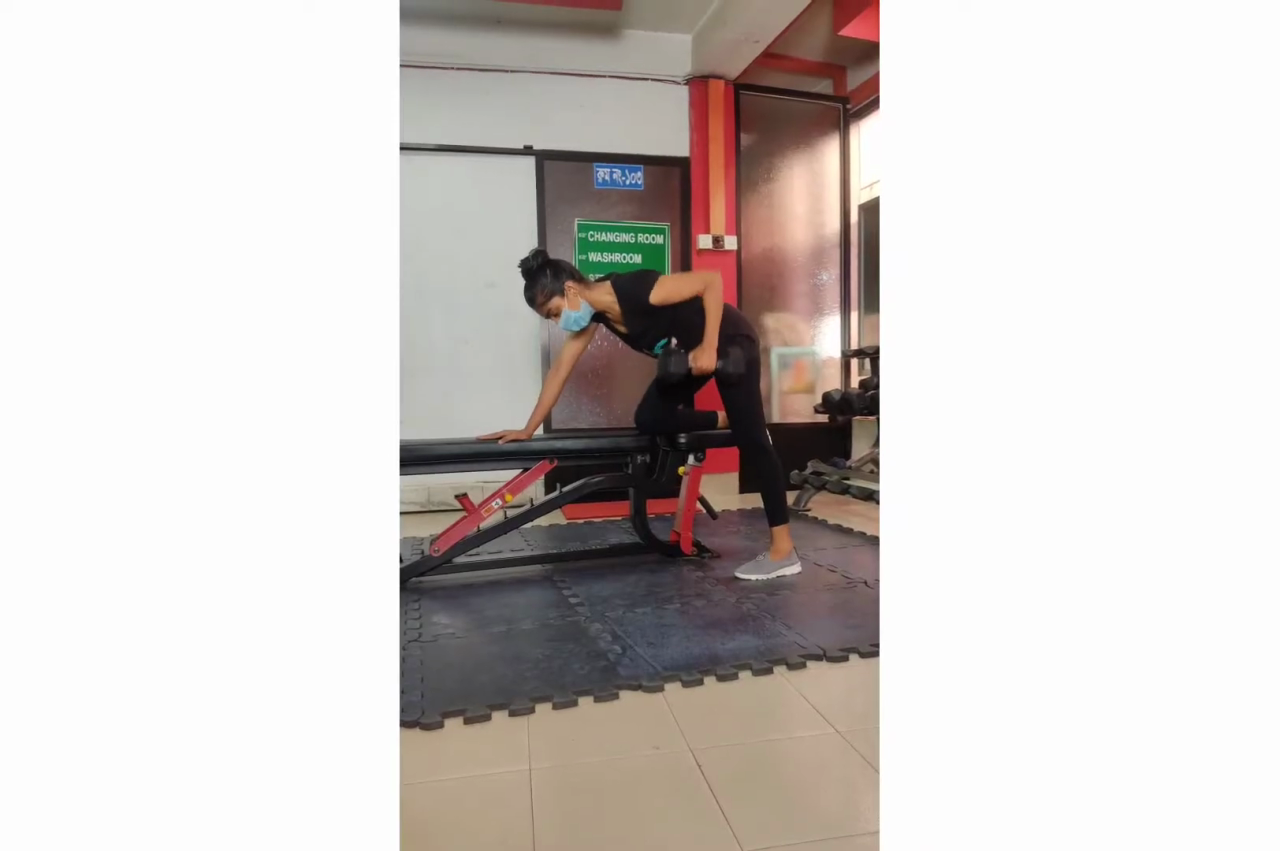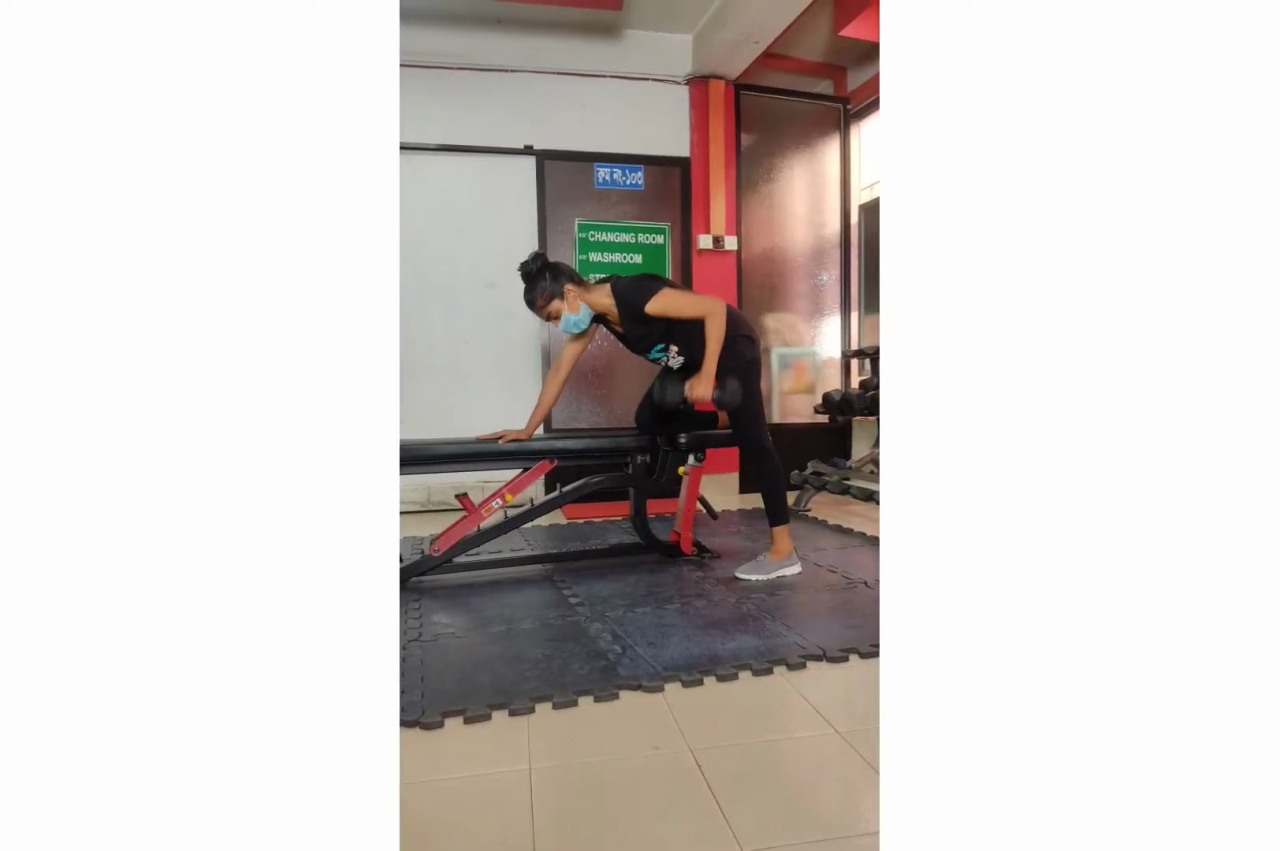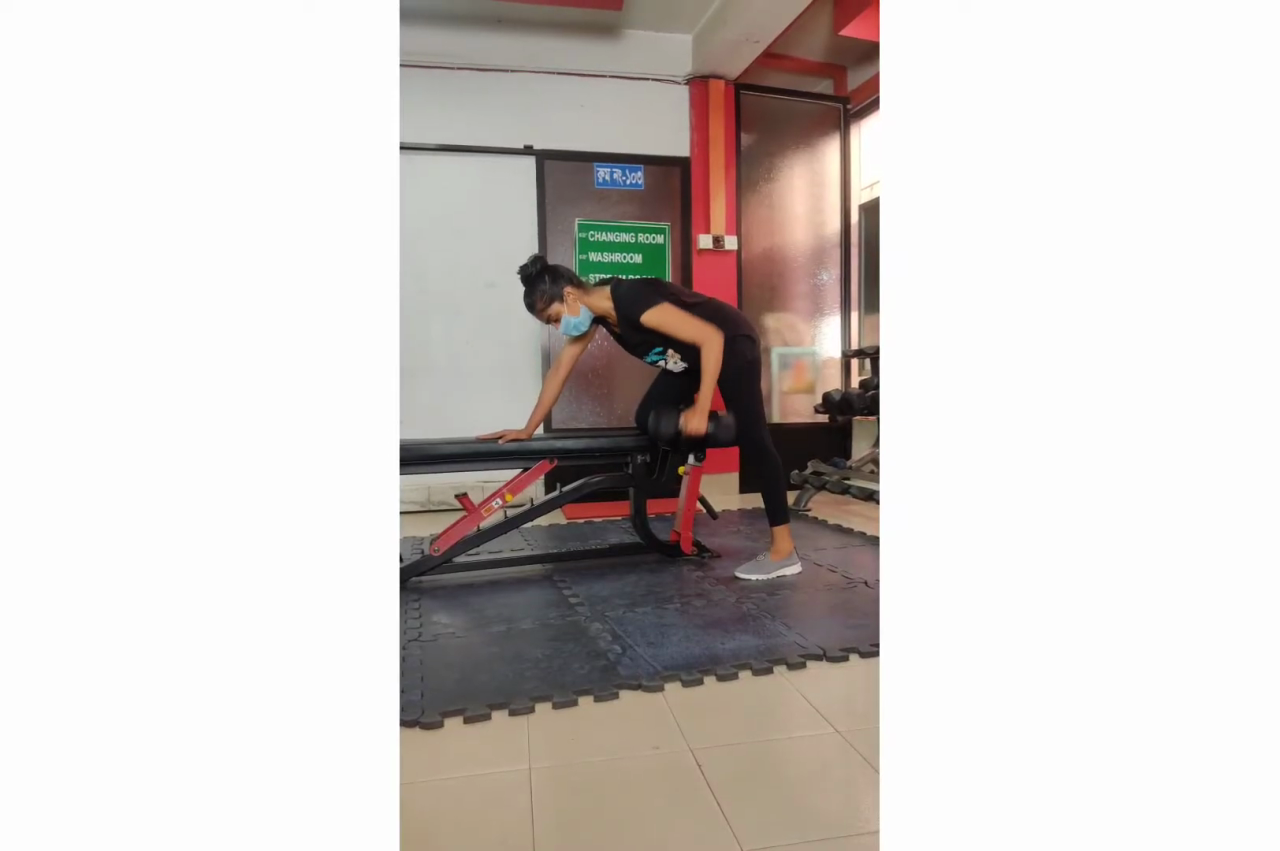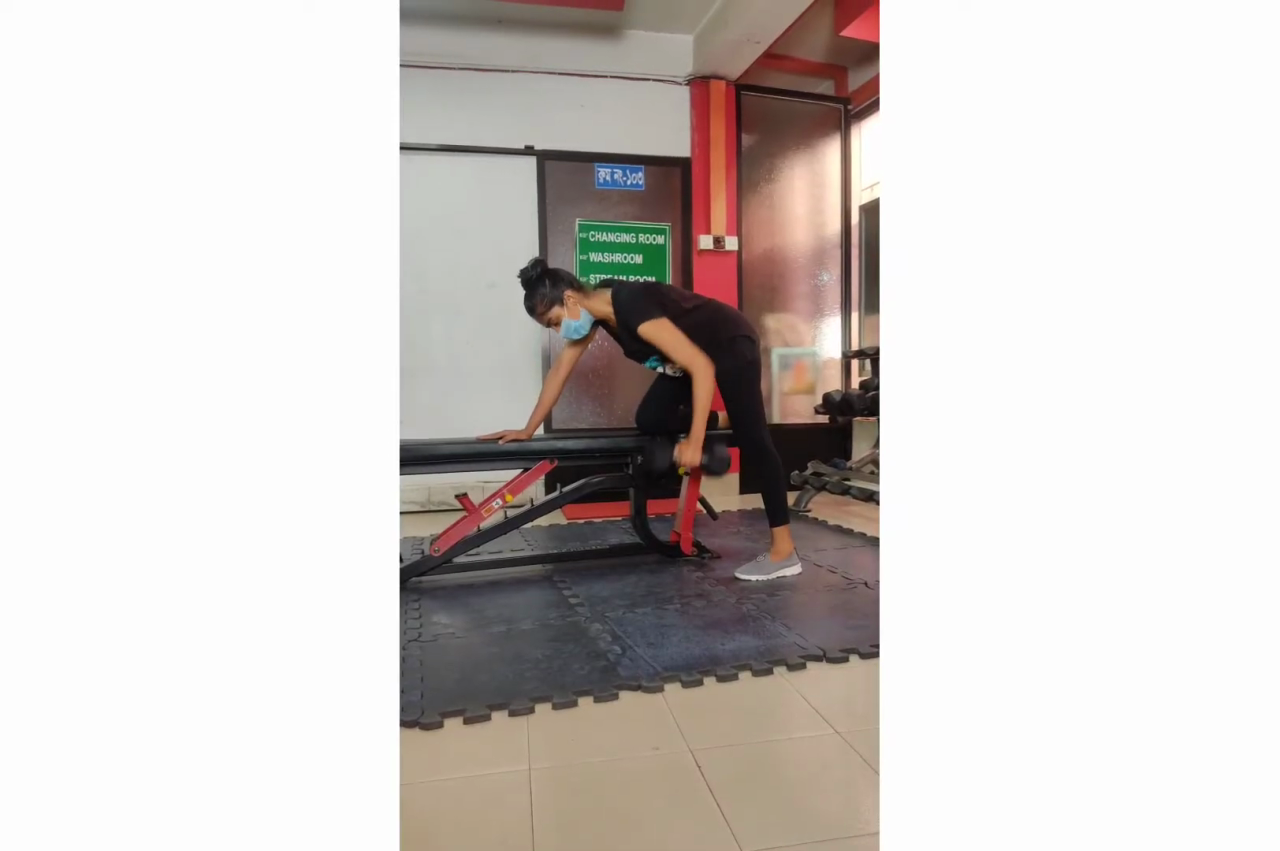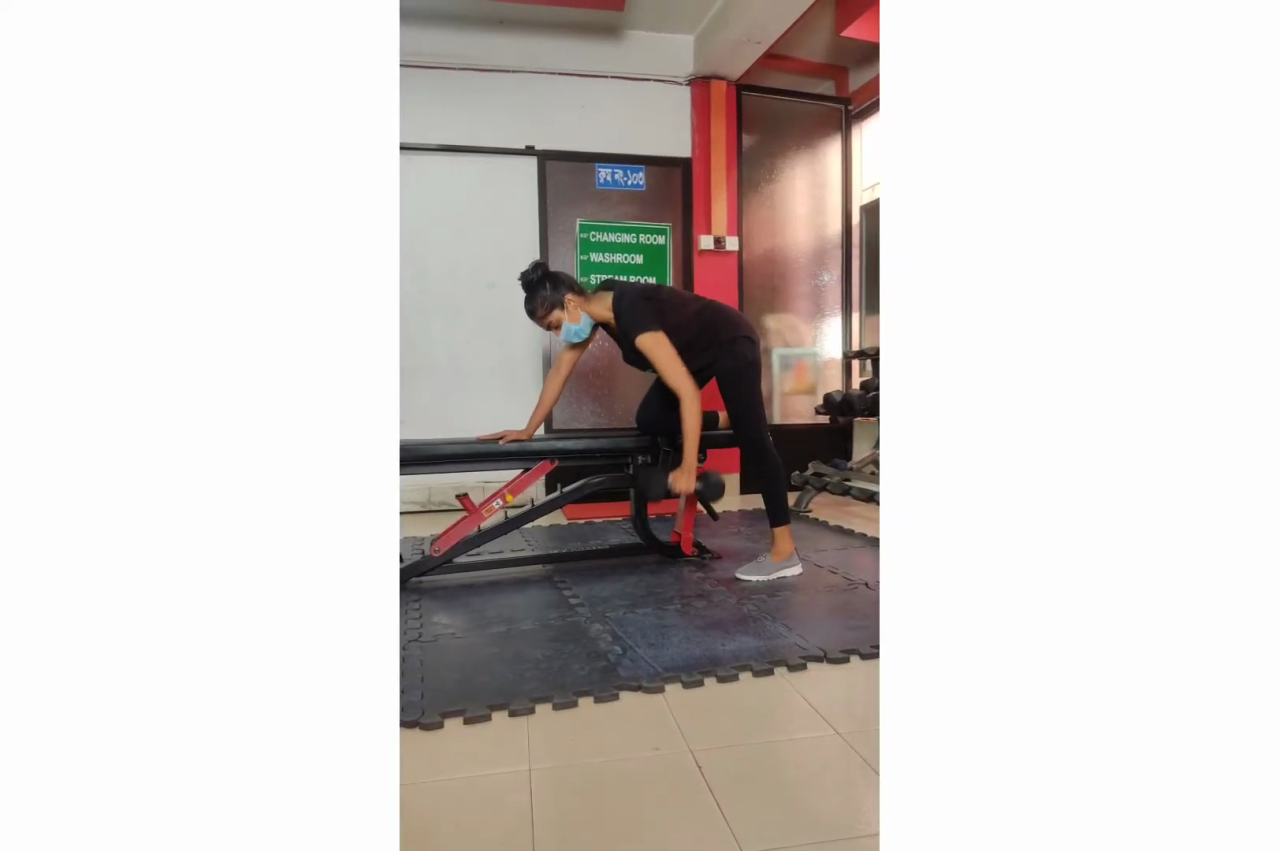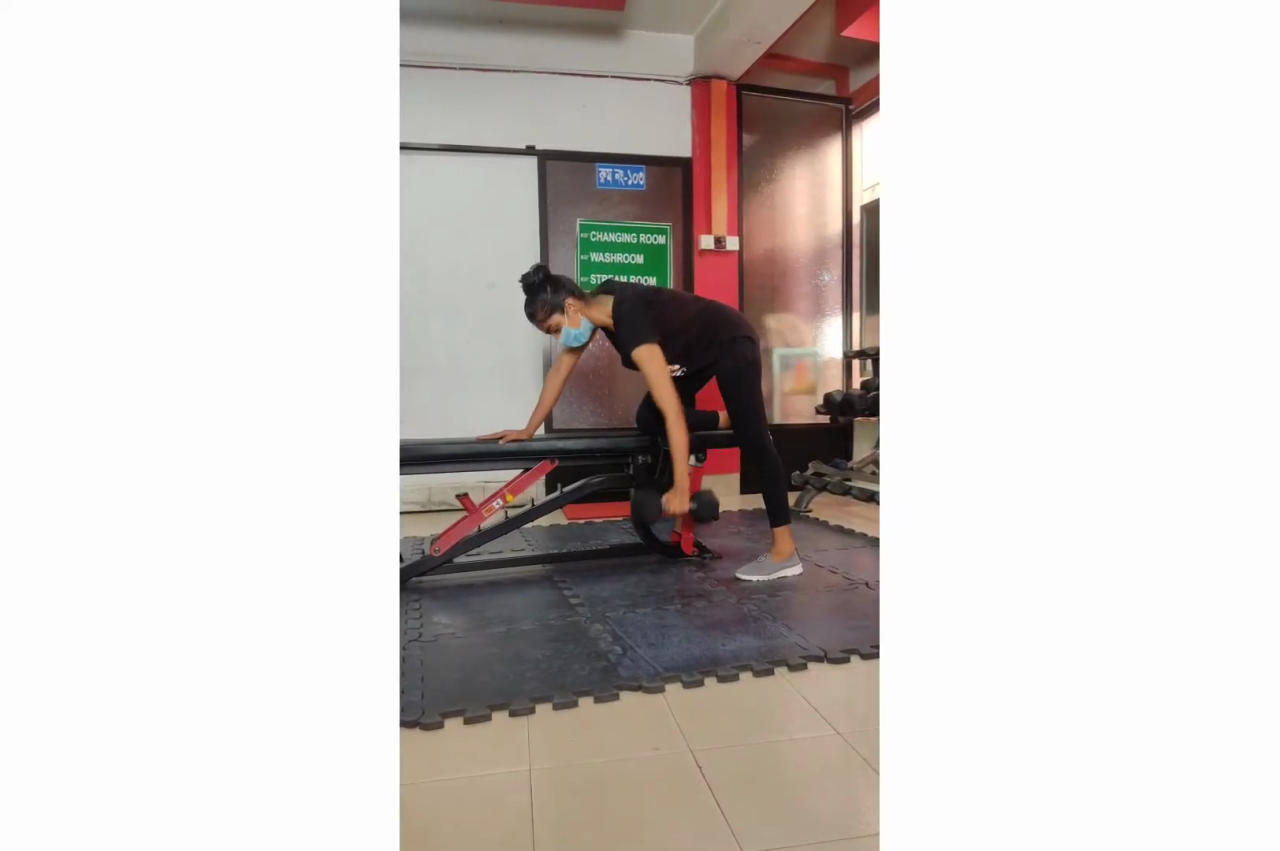
dt=0.1s
person 1, frame 1
left shoulder: (635, 292)
right shoulder: (593, 305)
left elbow: (712, 280)
right elbow: (561, 367)
left wrist: (709, 347)
right wrist: (529, 429)
left hip: (729, 341)
right hip: (688, 351)
left knee: (751, 441)
right knee: (649, 420)
left ankle: (783, 551)
right ankle: (731, 419)
person 1, frame 2
left shoulder: (633, 295)
right shoulder: (594, 305)
left elbow: (716, 307)
right elbow: (562, 366)
left wrist: (706, 377)
right wrist: (529, 429)
left hip: (730, 340)
right hip: (690, 352)
left knee: (752, 441)
right knee: (649, 420)
left ankle: (783, 551)
right ankle: (733, 419)
person 1, frame 3
left shoulder: (633, 301)
right shoulder: (593, 306)
left elbow: (713, 338)
right elbow: (561, 368)
left wrist: (701, 409)
right wrist: (528, 429)
left hip: (730, 342)
right hip: (691, 355)
left knee: (753, 441)
right knee: (648, 420)
left ankle: (784, 551)
right ankle: (735, 420)
person 1, frame 4
left shoulder: (632, 308)
right shoulder: (595, 303)
left elbow: (702, 368)
right elbow: (562, 367)
left wrist: (694, 441)
right wrist: (528, 430)
left hip: (731, 343)
right hip: (694, 350)
left knee: (753, 443)
right knee: (650, 420)
left ankle: (784, 551)
right ankle: (732, 420)
person 1, frame 5
left shoulder: (633, 315)
right shoulder: (596, 305)
left elbow: (687, 391)
right elbow: (561, 368)
left wrist: (688, 468)
right wrist: (528, 430)
left hip: (731, 343)
right hip: (695, 351)
left knee: (753, 443)
right knee: (650, 421)
left ankle: (784, 551)
right ankle: (732, 420)
person 1, frame 6
left shoulder: (631, 321)
right shoulder: (595, 304)
left elbow: (672, 410)
right elbow: (561, 368)
left wrist: (681, 486)
right wrist: (529, 430)
left hip: (731, 343)
right hip: (693, 350)
left knee: (753, 442)
right knee: (647, 421)
left ankle: (785, 551)
right ankle: (732, 420)
